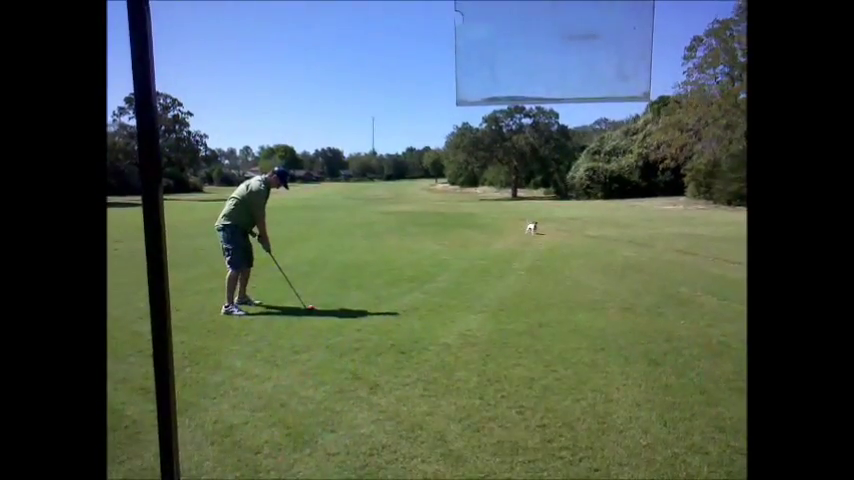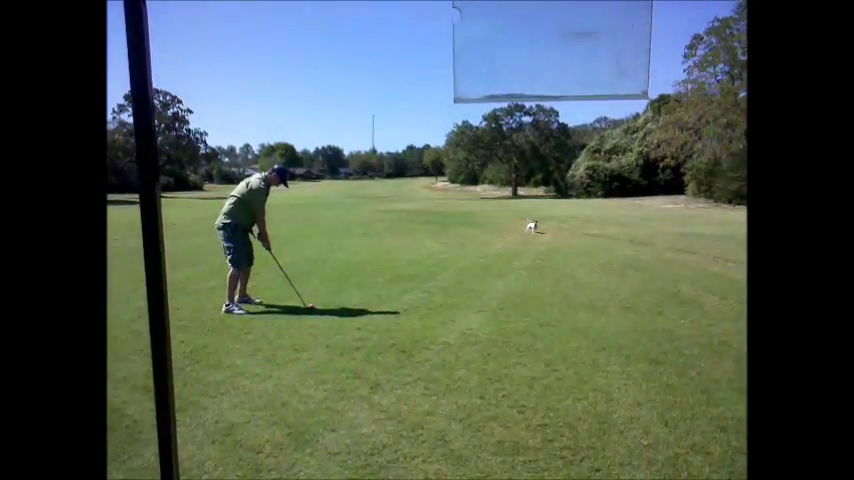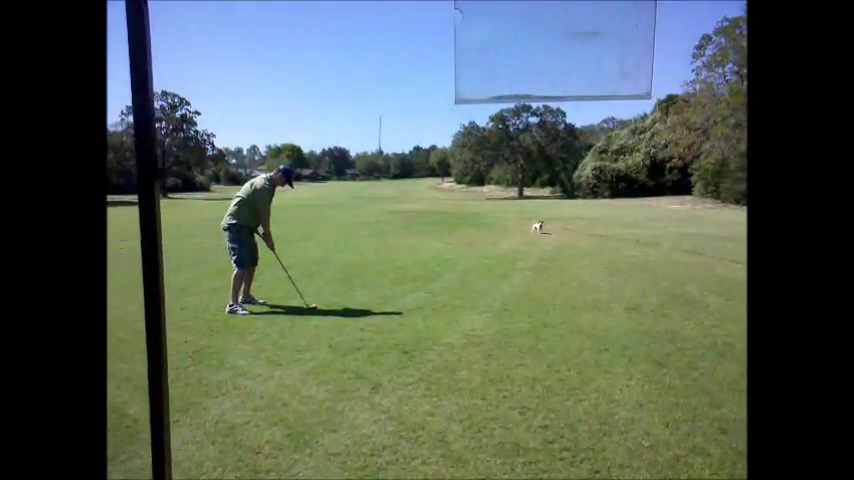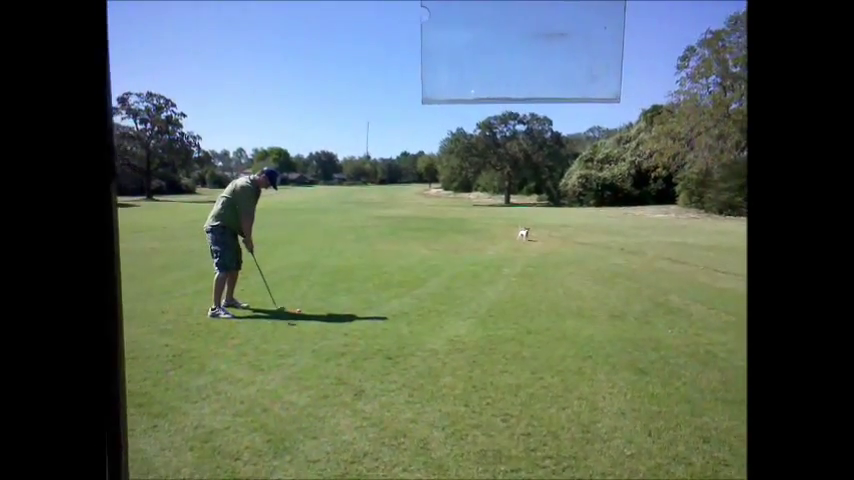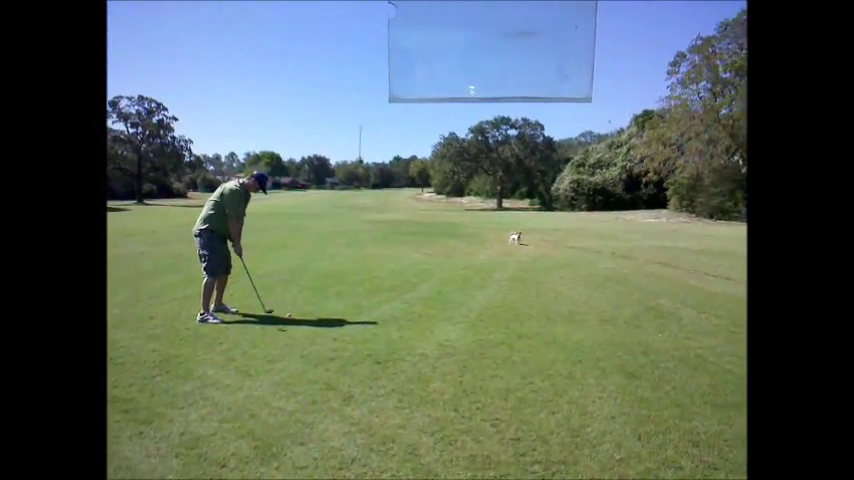
dt=0.2s
person 1, frame 1
left shoulder: (260, 184)
right shoulder: (259, 188)
left elbow: (258, 215)
right elbow: (259, 217)
left wrist: (261, 235)
right wrist: (265, 239)
left hip: (238, 227)
right hip: (230, 226)
left knee: (246, 263)
right knee: (236, 266)
left ankle: (241, 297)
right ankle: (228, 305)
person 1, frame 2
left shoulder: (260, 182)
right shoulder: (258, 186)
left elbow: (258, 213)
right elbow: (259, 215)
left wrist: (261, 233)
right wrist: (265, 237)
left hip: (238, 225)
right hip: (230, 225)
left knee: (247, 262)
right knee: (237, 264)
left ankle: (241, 295)
right ankle: (229, 304)
person 1, frame 3
left shoulder: (268, 185)
right shoulder: (262, 185)
left elbow: (265, 213)
right elbow: (263, 215)
left wrist: (266, 235)
right wrist: (269, 237)
left hip: (245, 226)
right hip: (235, 225)
left knee: (251, 262)
right knee: (241, 265)
left ankle: (245, 296)
right ankle: (233, 304)
person 1, frame 4
left shoulder: (255, 190)
right shoulder: (244, 186)
left elbow: (250, 215)
right elbow: (243, 215)
left wrist: (247, 237)
right wrist: (248, 239)
left hip: (230, 229)
right hip: (219, 228)
left knee: (235, 265)
right knee: (224, 268)
left ankle: (229, 299)
right ankle: (215, 308)
person 1, frame 5
left shoulder: (245, 194)
right shoulder: (233, 189)
left elbow: (240, 219)
right elbow: (232, 218)
left wrist: (237, 241)
right wrist: (237, 243)
left hip: (219, 233)
right hip: (207, 231)
left knee: (224, 270)
right knee: (212, 272)
left ankle: (218, 304)
right ankle: (204, 313)
